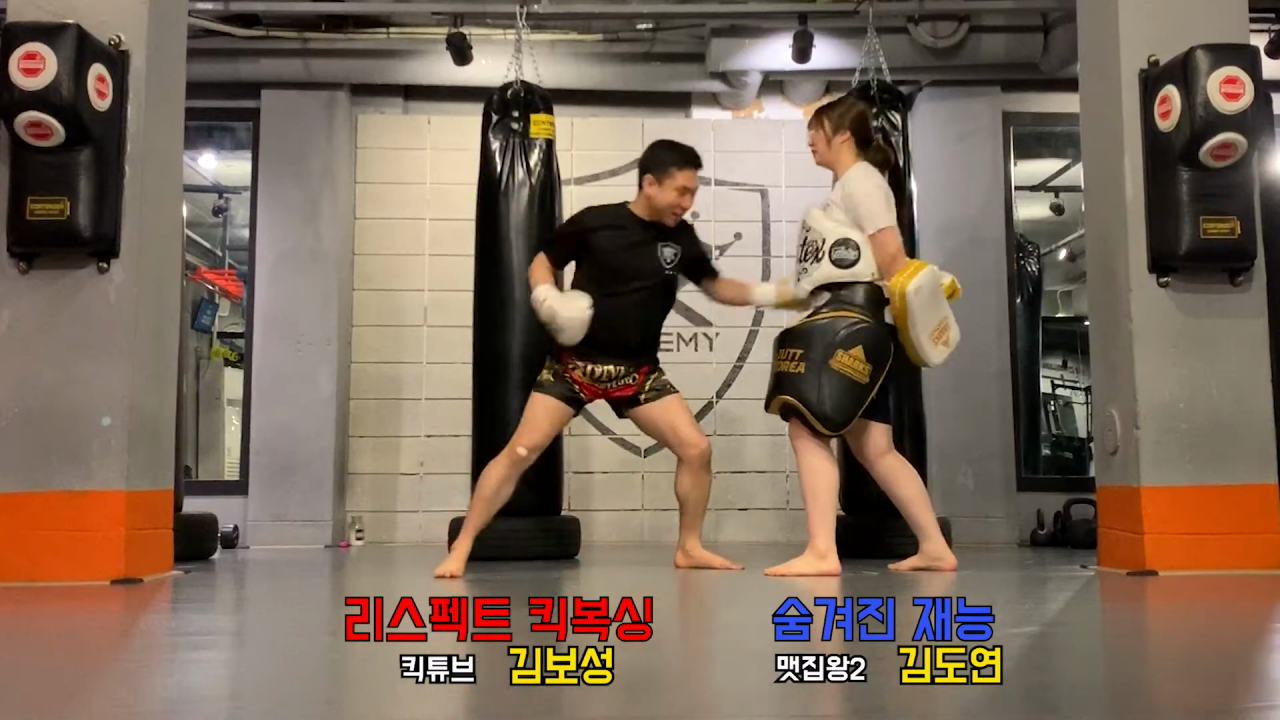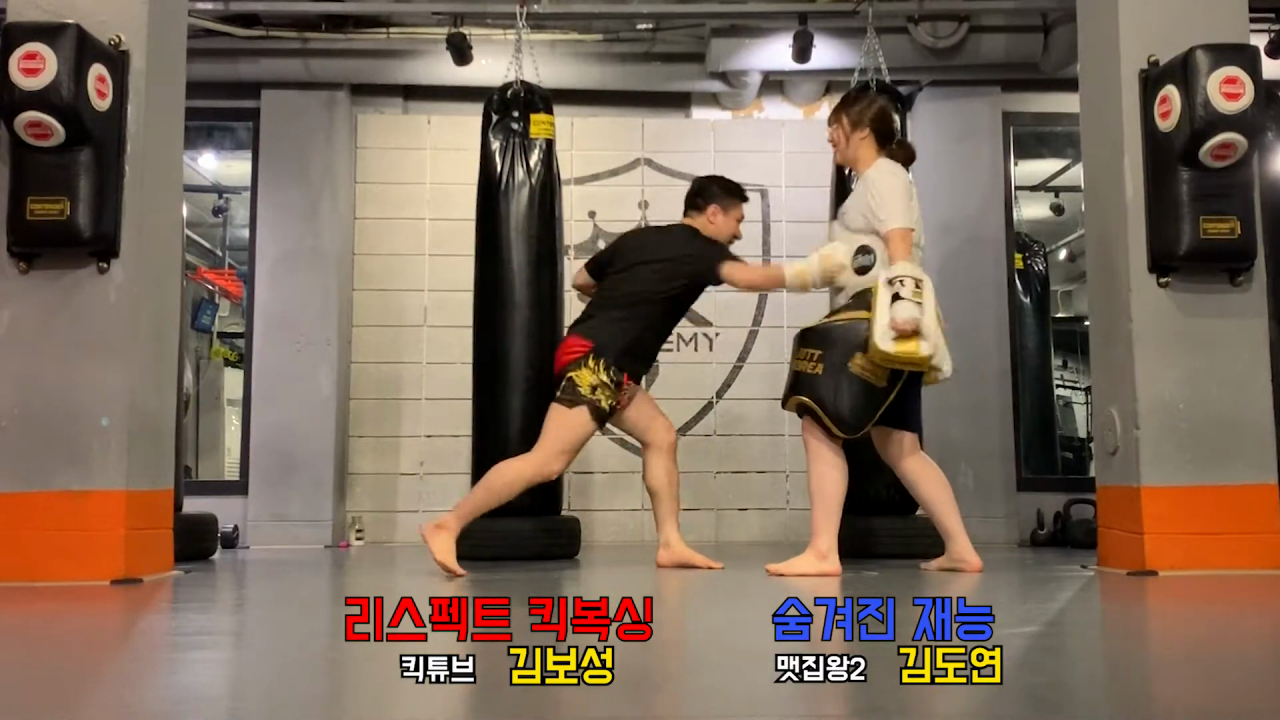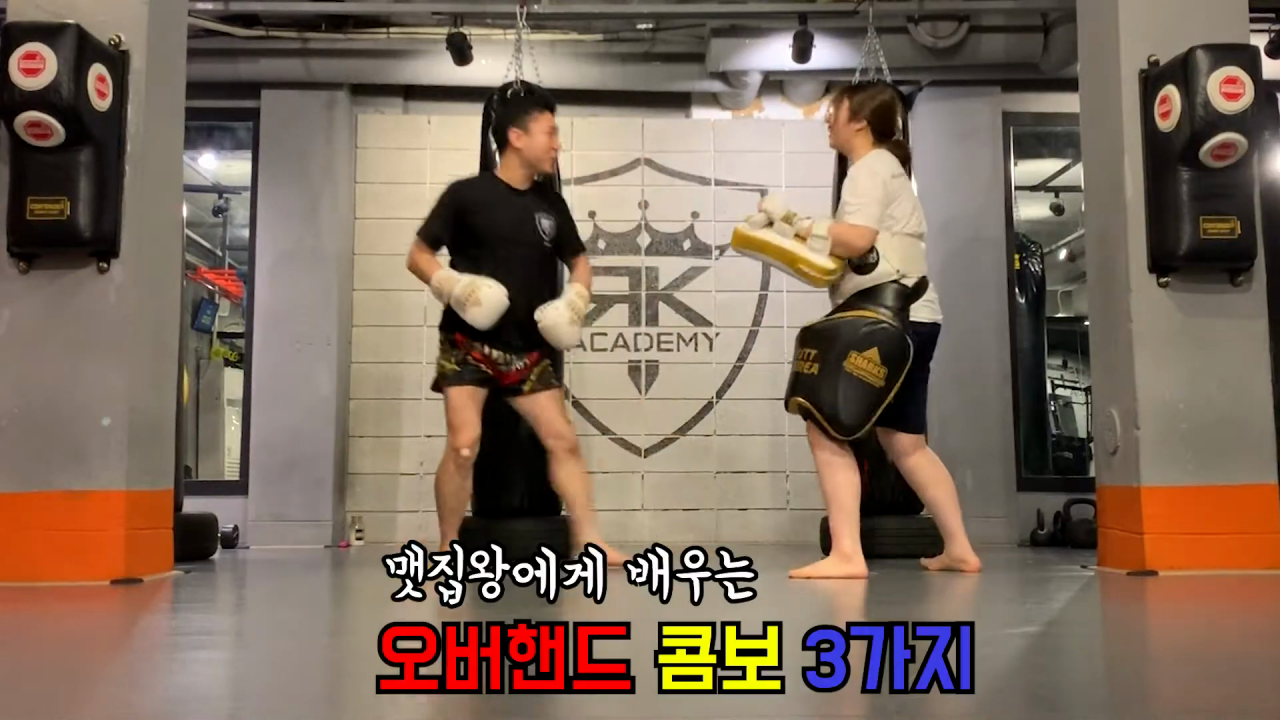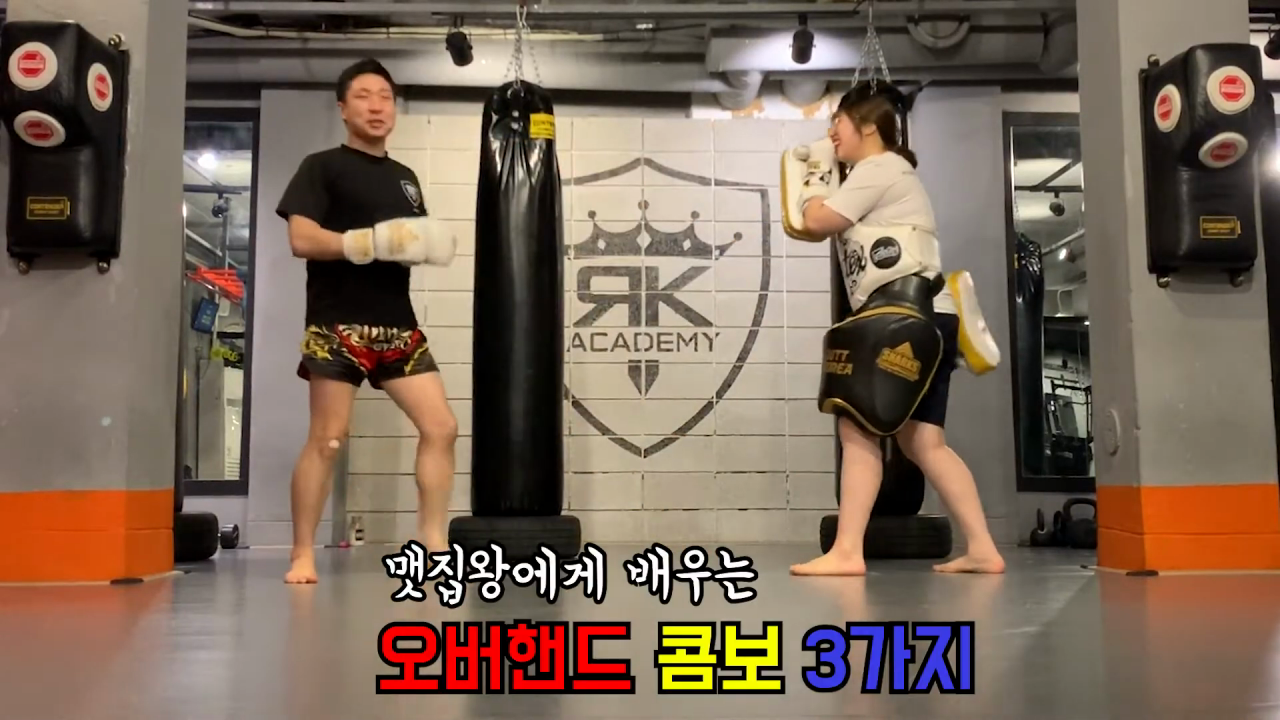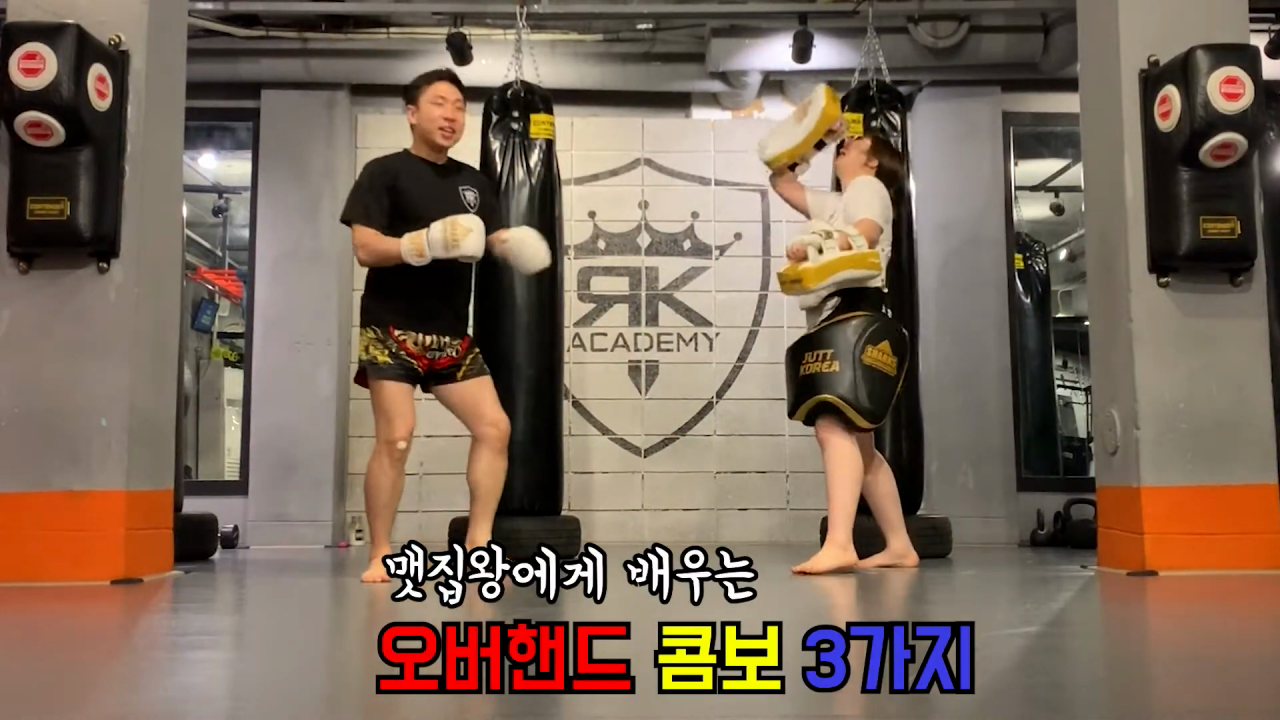
dt=1s
person 1, frame 1
left shoulder: (859, 180)
right shoulder: (853, 185)
left elbow: (891, 252)
left hip: (849, 321)
right hip: (840, 324)
left knee: (806, 427)
right knee: (873, 447)
left ankle: (821, 552)
right ankle: (935, 547)
person 1, frame 2
left shoulder: (882, 177)
right shoulder: (871, 183)
left elbow: (901, 245)
left wrist: (902, 306)
left hip: (888, 327)
left knee: (819, 427)
right knee: (897, 446)
left ankle: (822, 552)
right ankle: (961, 549)
person 1, frame 3
left shoulder: (870, 167)
right shoulder: (881, 168)
left elbow: (856, 239)
right hip: (909, 321)
left knee: (826, 430)
right knee: (905, 443)
left ankle: (846, 554)
right ankle: (959, 549)
person 1, frame 4
left shoulder: (879, 169)
right shoulder: (889, 175)
left elbow: (816, 220)
left wrist: (816, 173)
left knee: (857, 426)
right knee: (922, 440)
left ankle: (846, 550)
right ankle: (982, 548)
person 1, frame 5
left shoulder: (868, 187)
right shoulder: (837, 202)
left elbow: (865, 236)
right elbow: (785, 185)
left wrist: (814, 245)
left knee: (834, 428)
right knee: (856, 440)
left ankle: (839, 544)
right ankle: (899, 546)
person 2, frame 1
left shoulder: (681, 235)
right shoulder: (593, 222)
left elbow: (717, 286)
right elbow: (541, 263)
left wrist: (769, 292)
right wrist: (548, 300)
left hip: (638, 370)
right hip: (575, 361)
left knee: (697, 449)
right knee: (522, 449)
left ankle: (690, 548)
right ankle: (461, 547)
person 2, frame 2
left shoulder: (639, 238)
right shoulder: (698, 248)
left elbow: (583, 281)
right elbow: (746, 278)
right wrist: (804, 271)
left hip: (604, 363)
right hip: (595, 359)
left knee: (662, 438)
right knee: (547, 462)
left ankle: (670, 544)
right ankle: (447, 527)
person 2, frame 3
left shoulder: (551, 205)
right shoulder: (466, 194)
left elbow: (579, 261)
right elbow: (418, 256)
left wrist: (573, 302)
right wrist: (456, 285)
left hip: (528, 351)
right hip: (468, 345)
left knee: (563, 442)
right knee: (463, 446)
left ankle: (591, 542)
right ankle: (449, 548)
person 2, frame 4
left shoulder: (405, 177)
right shoulder: (322, 167)
left elbow: (410, 245)
right elbow: (302, 240)
left wrist: (431, 245)
right wrist: (376, 241)
left hip: (399, 329)
right hip: (336, 326)
left knee: (441, 428)
right knee: (327, 440)
left ankle: (433, 540)
right ankle: (303, 553)
person 2, frame 5
left shoulder: (473, 181)
right shoulder: (385, 172)
left elbow: (502, 238)
right elbow: (365, 249)
left wrist: (522, 247)
right wrist: (429, 242)
left hip: (451, 336)
right hip: (392, 331)
left knee: (495, 428)
right knee: (395, 439)
left ankle: (478, 545)
right ankle: (378, 555)
